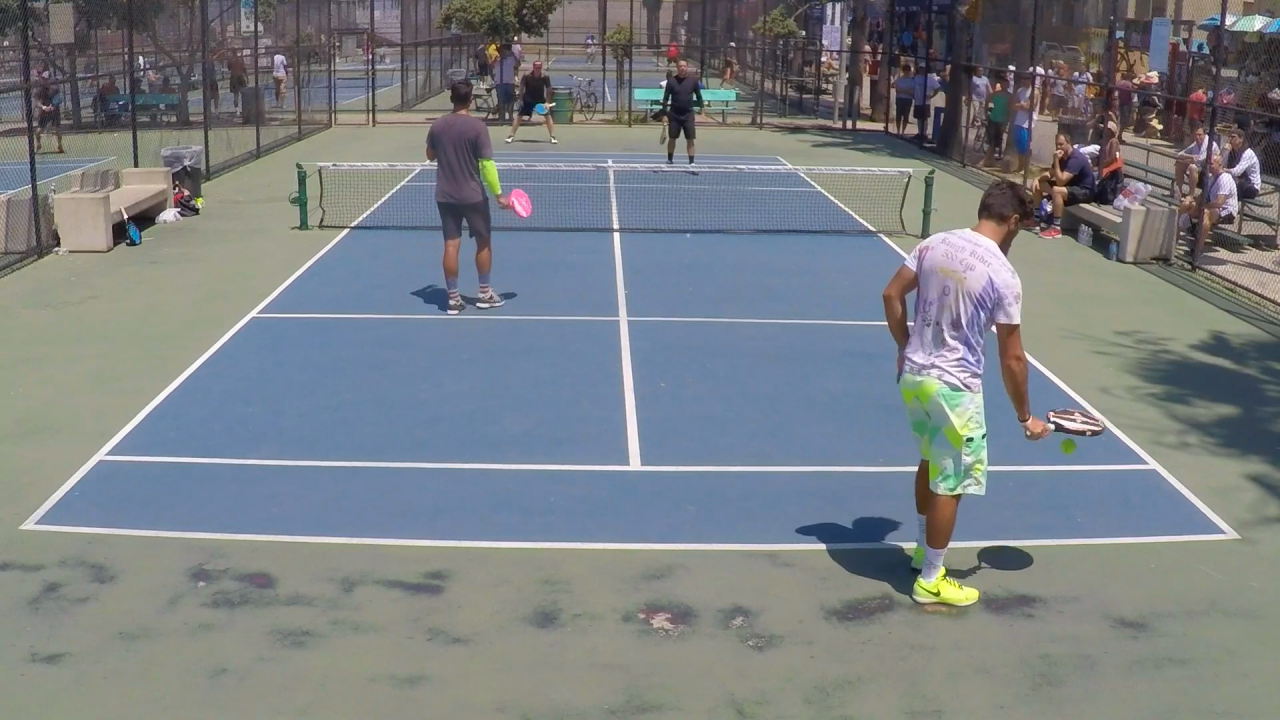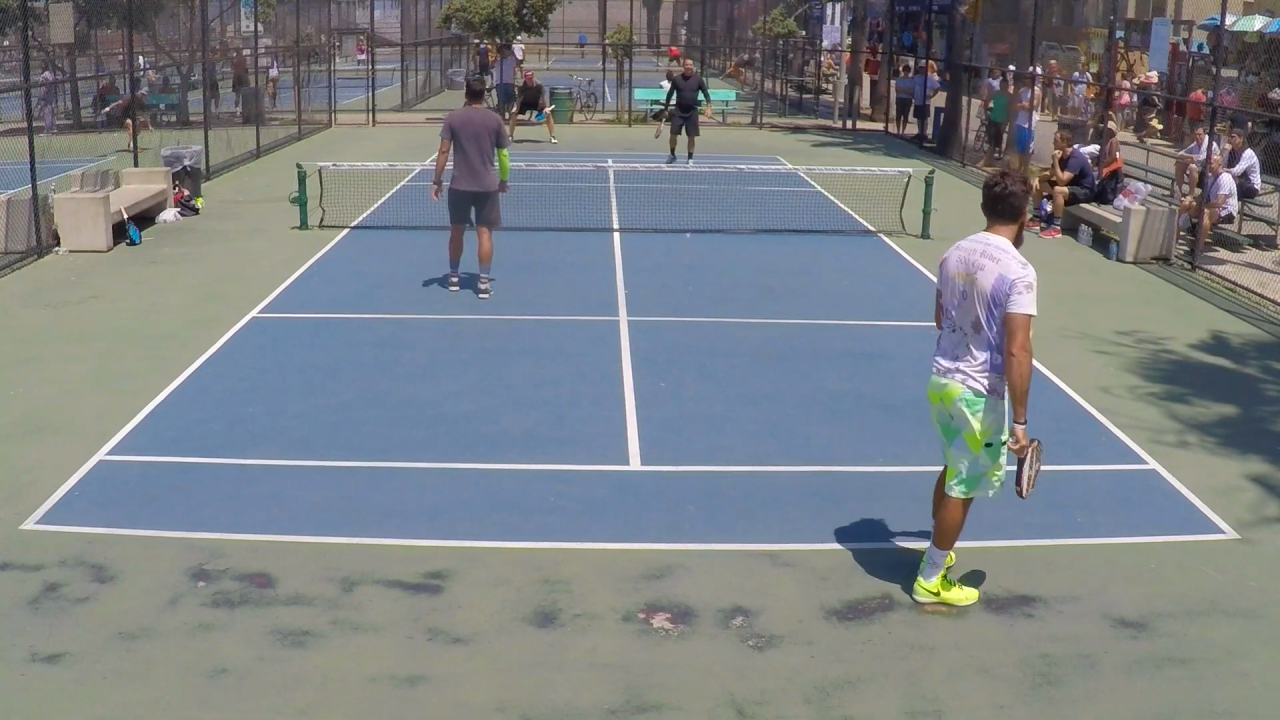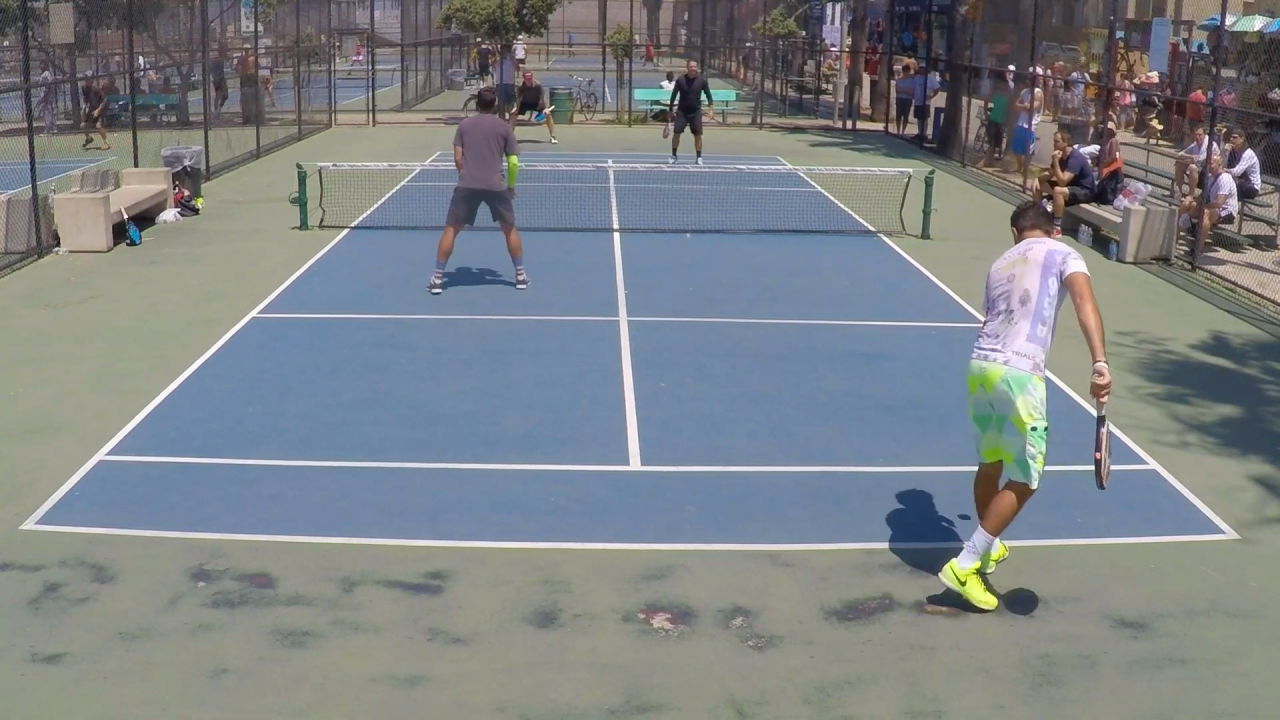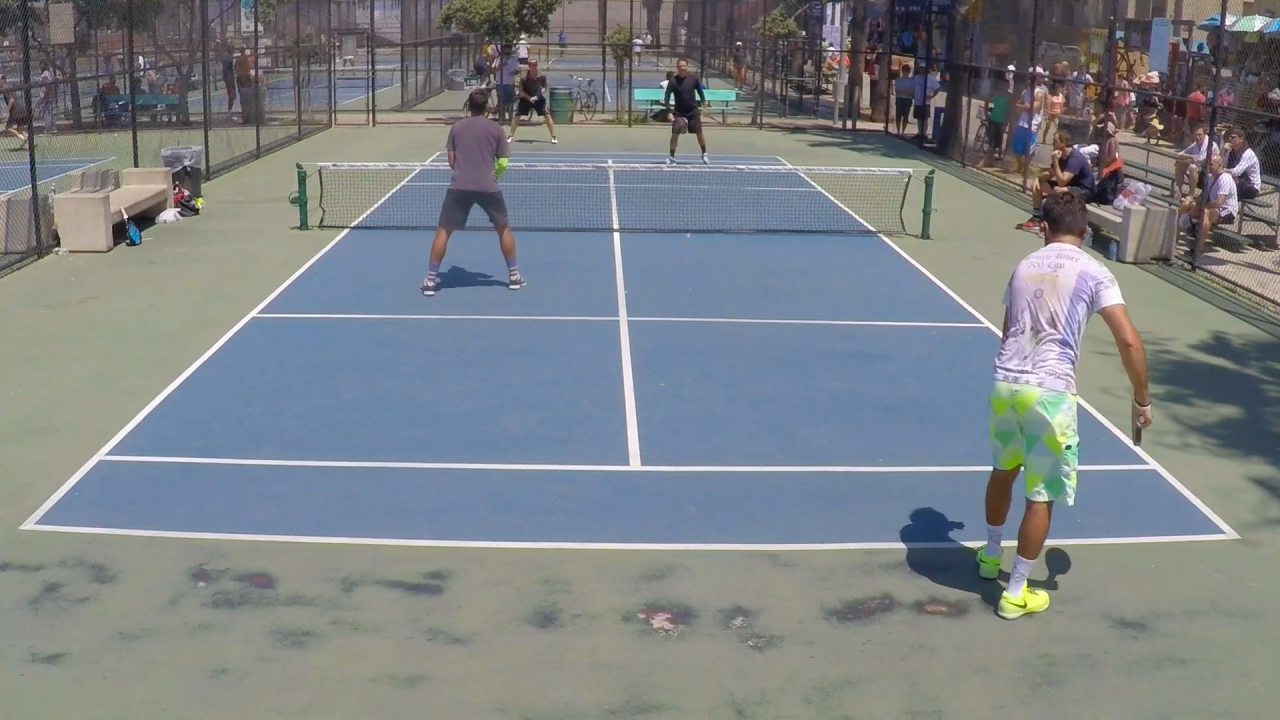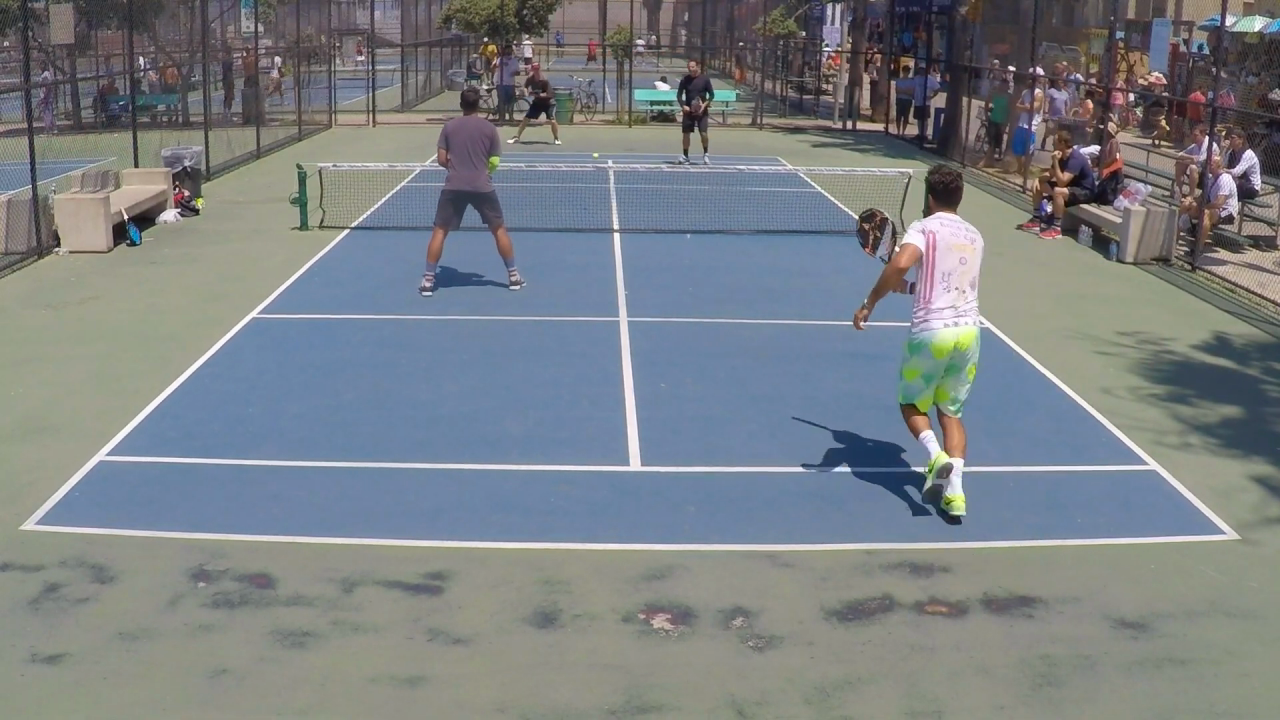
dt=1s
person 1, frame 1
left shoulder: (934, 244)
right shoulder: (1003, 275)
left elbow: (891, 295)
right elbow: (1011, 358)
right wrist: (1026, 416)
left hip: (914, 375)
right hip: (955, 387)
left knee: (931, 464)
right knee: (950, 485)
left ankle: (924, 550)
right ankle: (930, 580)
person 1, frame 2
left shoulder: (954, 253)
right shoulder: (1018, 271)
right elbow: (1017, 352)
right wrist: (1020, 421)
left hip: (941, 379)
right hip: (978, 392)
left knee: (952, 473)
right knee: (962, 489)
left ankle: (937, 554)
right ankle: (930, 580)
person 1, frame 3
left shoulder: (1000, 263)
right shoulder: (1061, 254)
right elbow: (1085, 303)
right wrist: (1100, 362)
left hip: (979, 365)
right hip: (1018, 373)
left knee: (990, 464)
right knee: (1022, 481)
left ankle: (990, 547)
right ankle: (964, 565)
person 1, frame 4
left shoulder: (1023, 266)
right shoulder: (1093, 272)
right elbow: (1129, 342)
right wrist: (1142, 402)
left hip: (1003, 384)
right hip: (1049, 393)
left knee: (1002, 472)
right knee: (1041, 496)
left ankle: (991, 555)
right ankle: (1016, 593)
person 1, frame 5
left shoulder: (923, 228)
right shoulder: (975, 238)
left elbow: (899, 266)
left wrist: (868, 305)
right wrist: (911, 287)
left hip: (930, 332)
right hip: (969, 332)
left knee: (912, 406)
right knee: (950, 413)
left ankle: (937, 460)
right ankle: (955, 494)
person 2, frame 1
left shoulder: (437, 125)
right shoulder: (477, 126)
left elbow: (430, 155)
right elbow: (486, 164)
right wrist: (499, 194)
left hip: (445, 195)
right hip: (473, 195)
left knee: (451, 245)
right knee: (483, 242)
left ankle: (453, 298)
right ankle: (484, 293)
person 2, frame 2
left shoulder: (453, 118)
right shoulder: (495, 120)
left elbow: (444, 152)
right elbow: (503, 154)
left wrist: (437, 181)
right wrist: (504, 179)
left hip: (459, 185)
right hip: (487, 186)
left knee: (457, 231)
right knee: (484, 234)
left ankle: (454, 277)
right ankle: (484, 283)
person 2, frame 3
left shoulder: (464, 124)
right shoulder: (504, 127)
left elbow: (458, 158)
right elbow: (513, 162)
right wrist: (511, 185)
left hip: (467, 184)
right hip: (495, 185)
left knee: (451, 229)
right knee: (510, 229)
left ankle: (437, 279)
right ankle: (520, 275)
person 2, frame 4
left shoulder: (457, 128)
right shoulder: (496, 129)
left elbow: (451, 161)
right elbow: (503, 163)
left hip: (459, 186)
right hip: (488, 187)
left knee: (444, 231)
right knee: (503, 229)
left ankle: (430, 280)
right ankle: (514, 276)
person 2, frame 5
left shoulder: (449, 126)
right shoulder: (489, 128)
left elbow: (441, 160)
right elbow: (494, 162)
left hip: (453, 187)
right hip: (482, 187)
left knee: (439, 231)
right knee: (499, 230)
left ankle: (428, 280)
right ankle: (513, 277)
